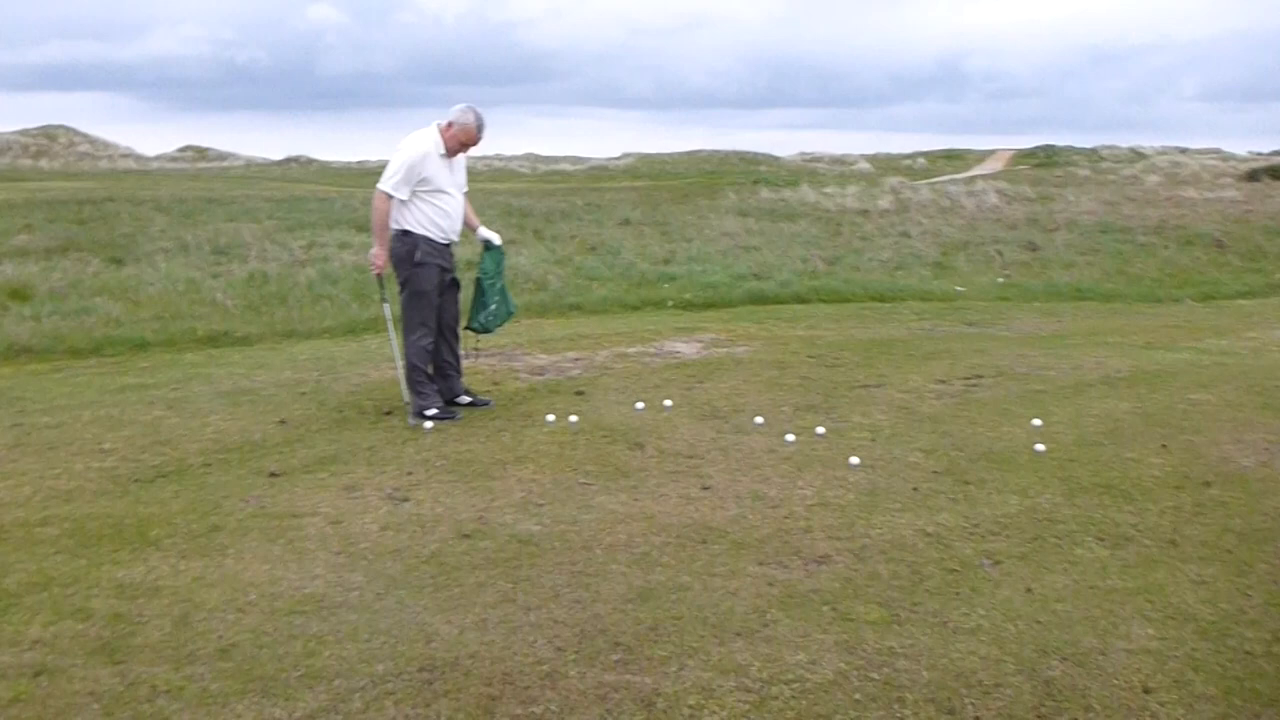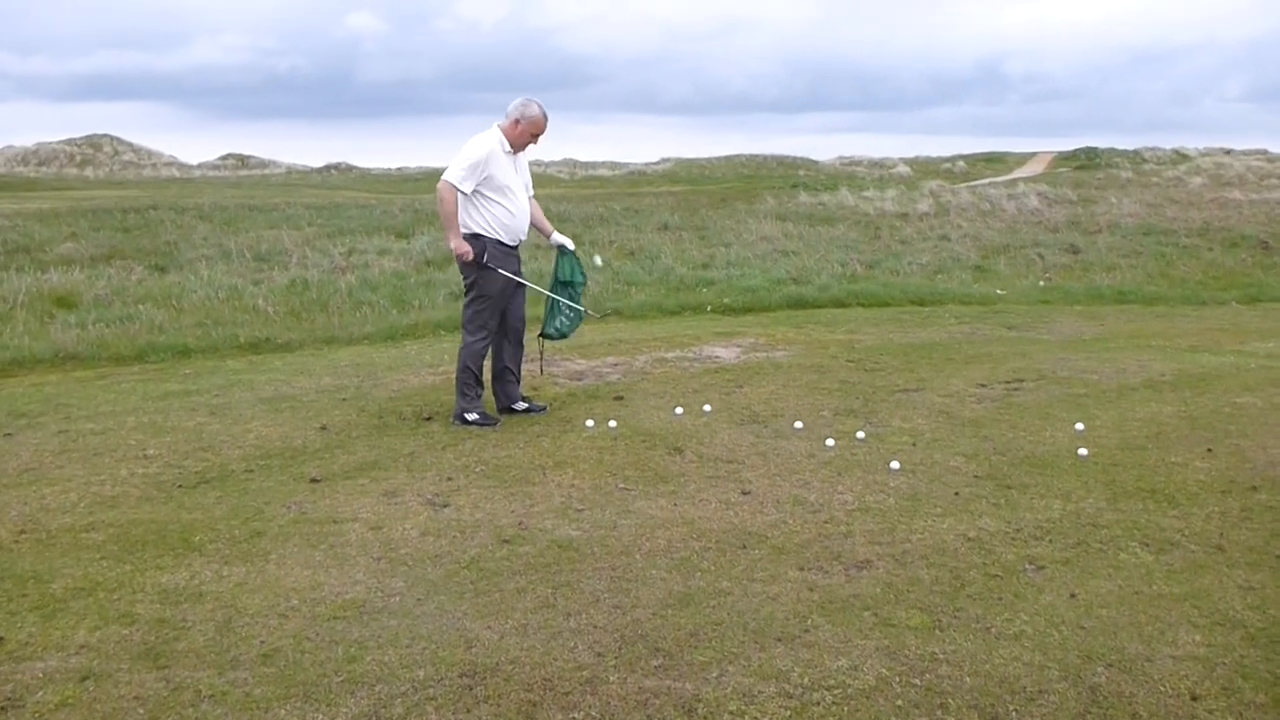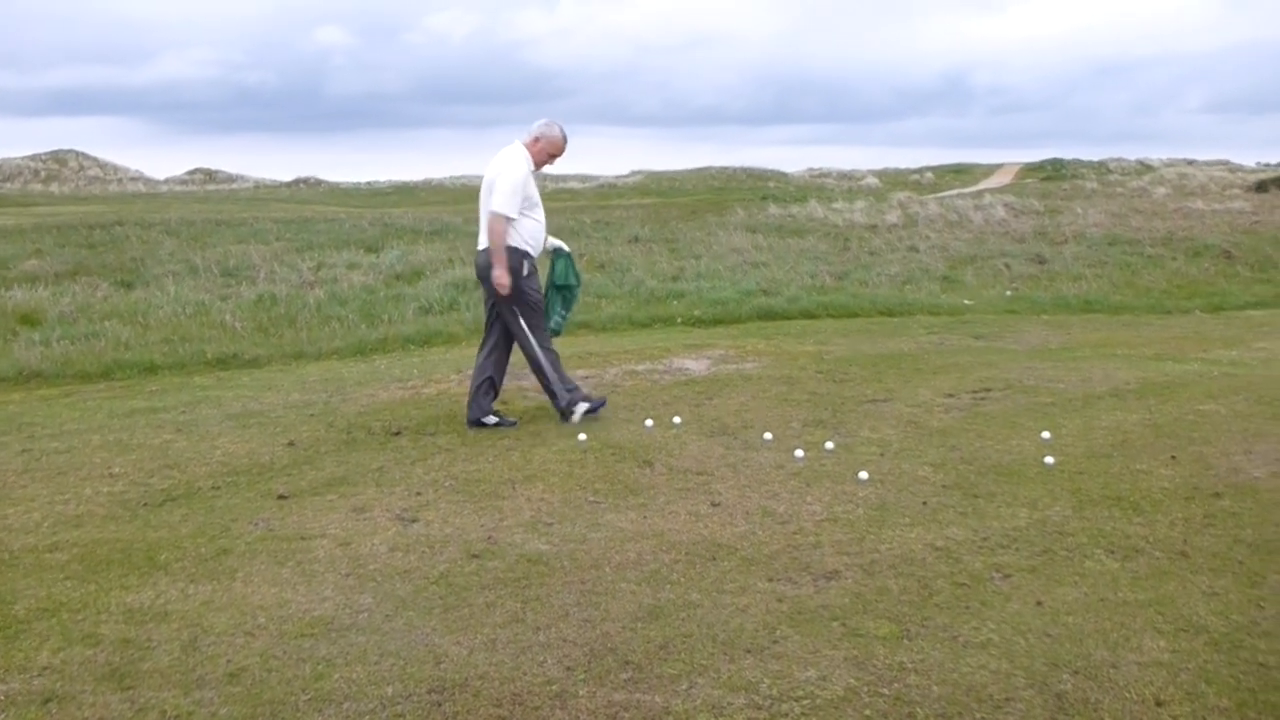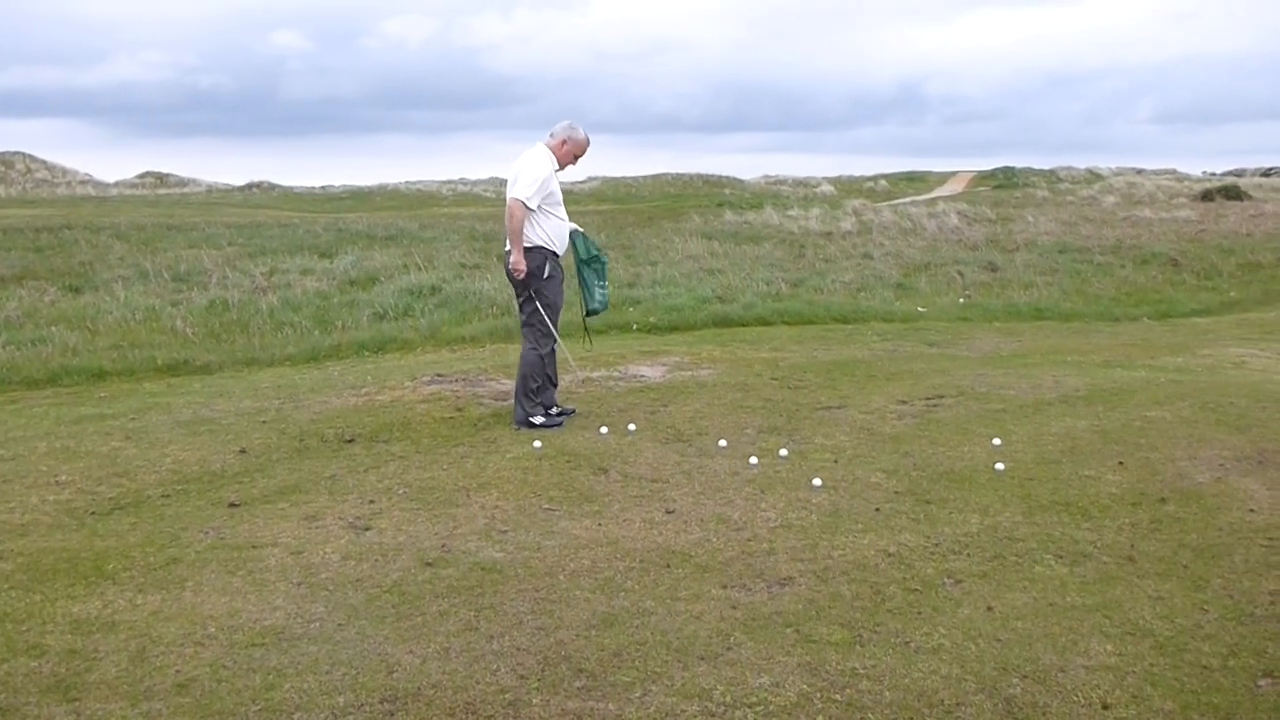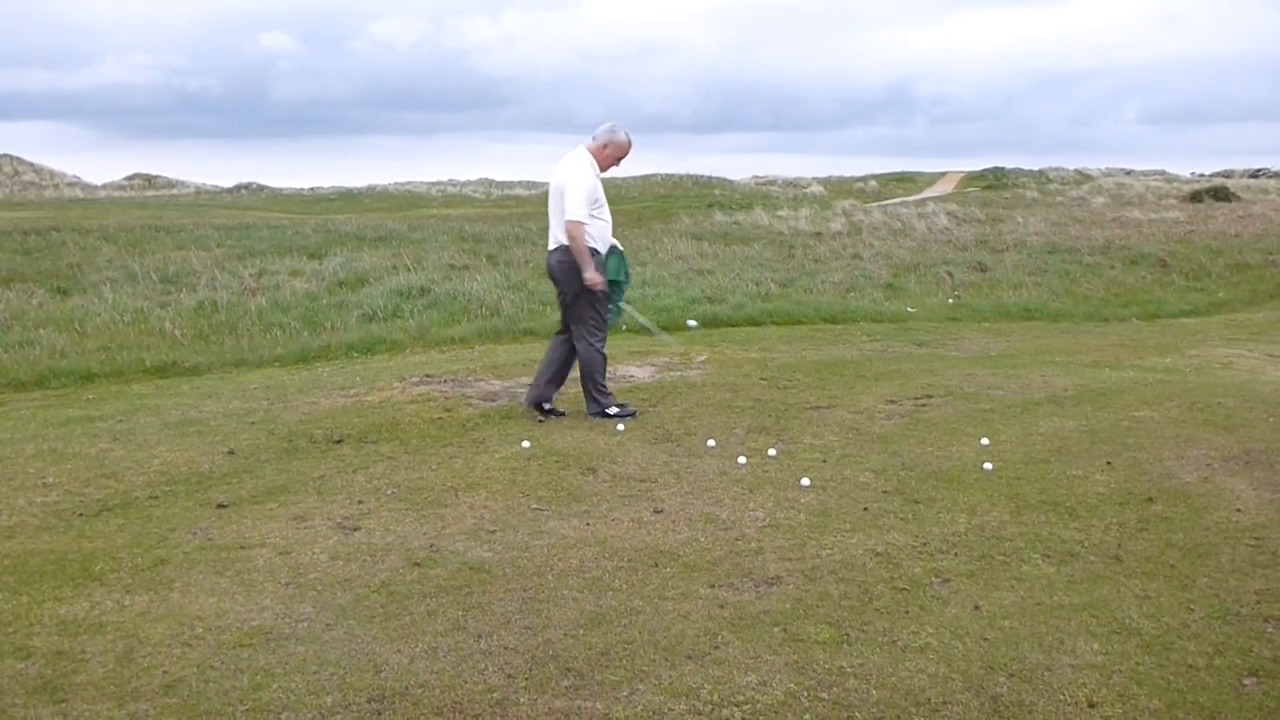
dt=1s
person 1, frame 1
left shoulder: (456, 154)
right shoulder: (416, 150)
right elbow: (383, 196)
left wrist: (480, 230)
right wrist: (380, 247)
left hip: (442, 249)
right hip: (416, 248)
left knee: (447, 323)
right knee: (421, 326)
left ankle: (451, 390)
right ankle: (424, 400)
person 1, frame 2
left shoulder: (518, 156)
right shoulder: (482, 148)
left elbow: (527, 200)
right elbow: (445, 188)
left wrist: (553, 234)
right wrist: (455, 238)
left hip: (508, 253)
right hip: (484, 252)
left knee: (512, 329)
right knee: (479, 331)
left ankle: (508, 397)
right ankle: (466, 407)
person 1, frame 3
left shoulder: (515, 162)
right shoulder: (515, 167)
right elbow: (497, 219)
left wrist: (545, 240)
right wrist: (500, 269)
left hip: (502, 264)
right hip: (510, 262)
left knee: (498, 338)
right knee: (535, 336)
left ankle: (480, 410)
right ankle: (569, 402)
person 1, frame 4
left shoulder: (538, 163)
right shoulder: (538, 166)
right elbow: (515, 207)
left wrist: (564, 226)
right wrist: (517, 254)
left hip: (535, 259)
right hip: (535, 260)
left knee: (543, 335)
right knee: (539, 337)
left ankle: (544, 403)
right ankle: (528, 411)
person 1, frame 5
left shoulder: (576, 164)
right shoulder: (582, 174)
right elbow: (573, 227)
left wrist: (604, 238)
right wrist: (589, 270)
left hip: (565, 259)
right hip: (577, 262)
left knee: (570, 332)
right knee: (591, 333)
left ankle: (541, 395)
right ankle: (599, 403)
